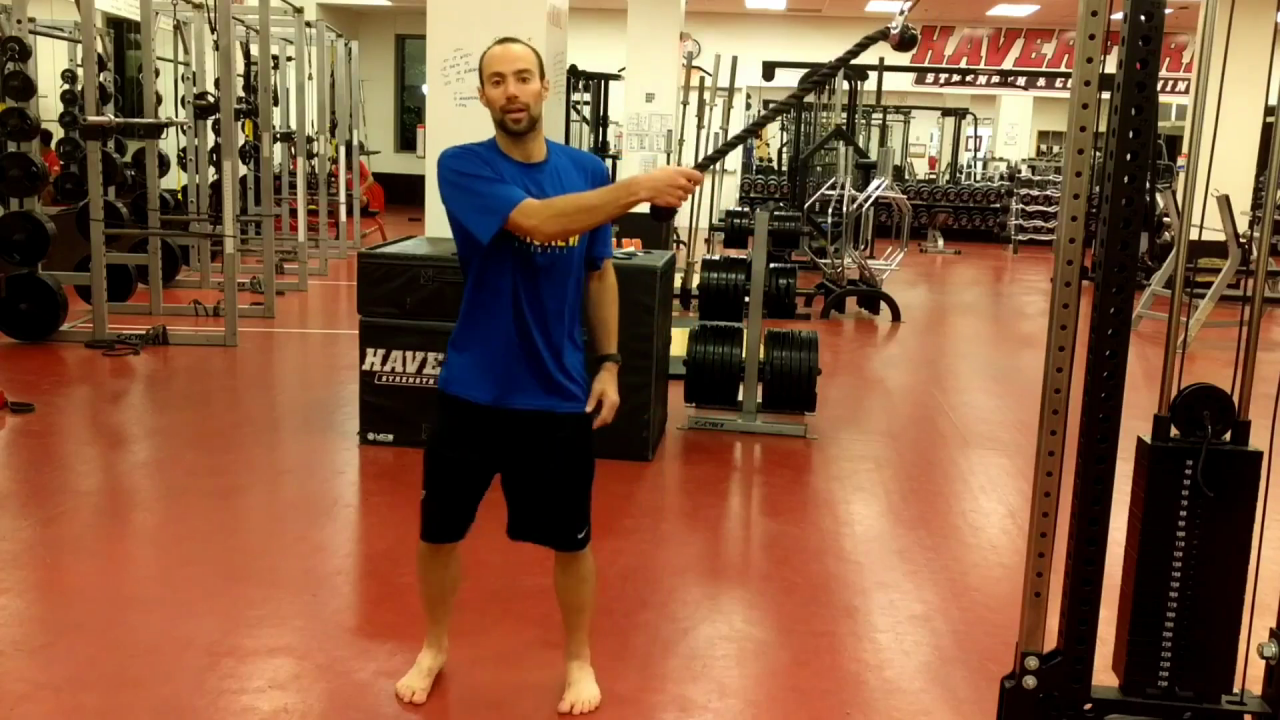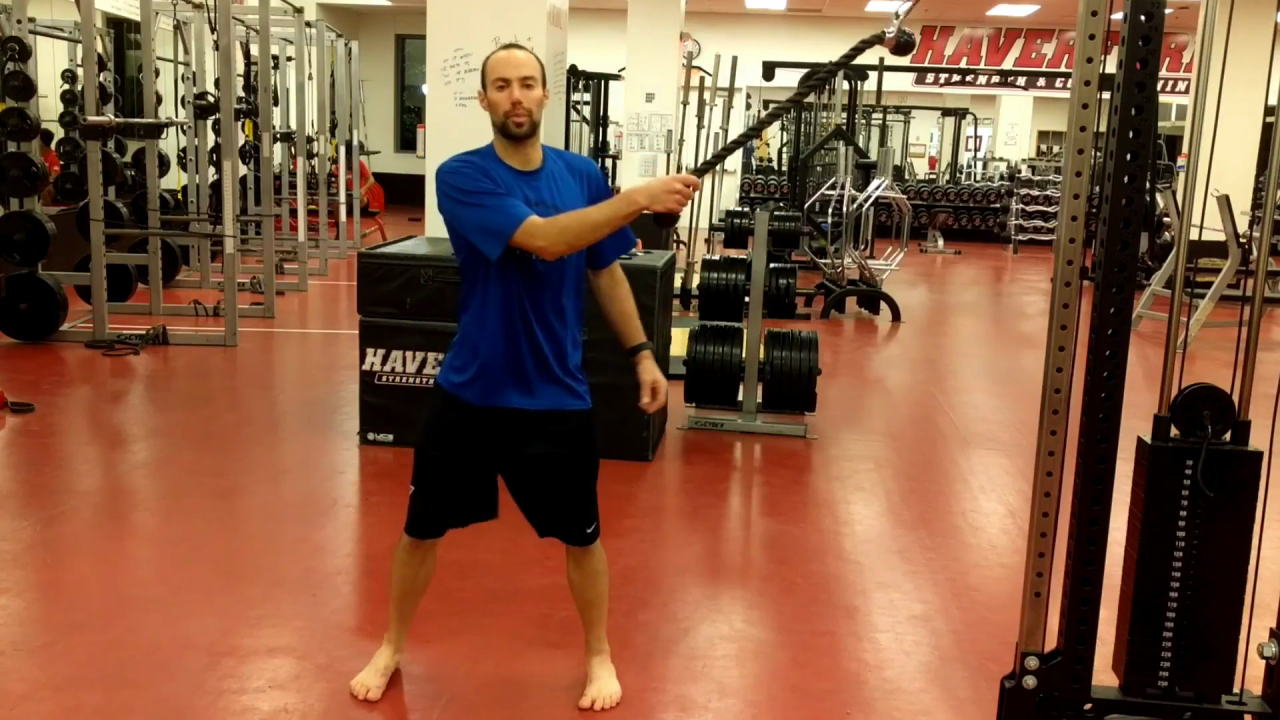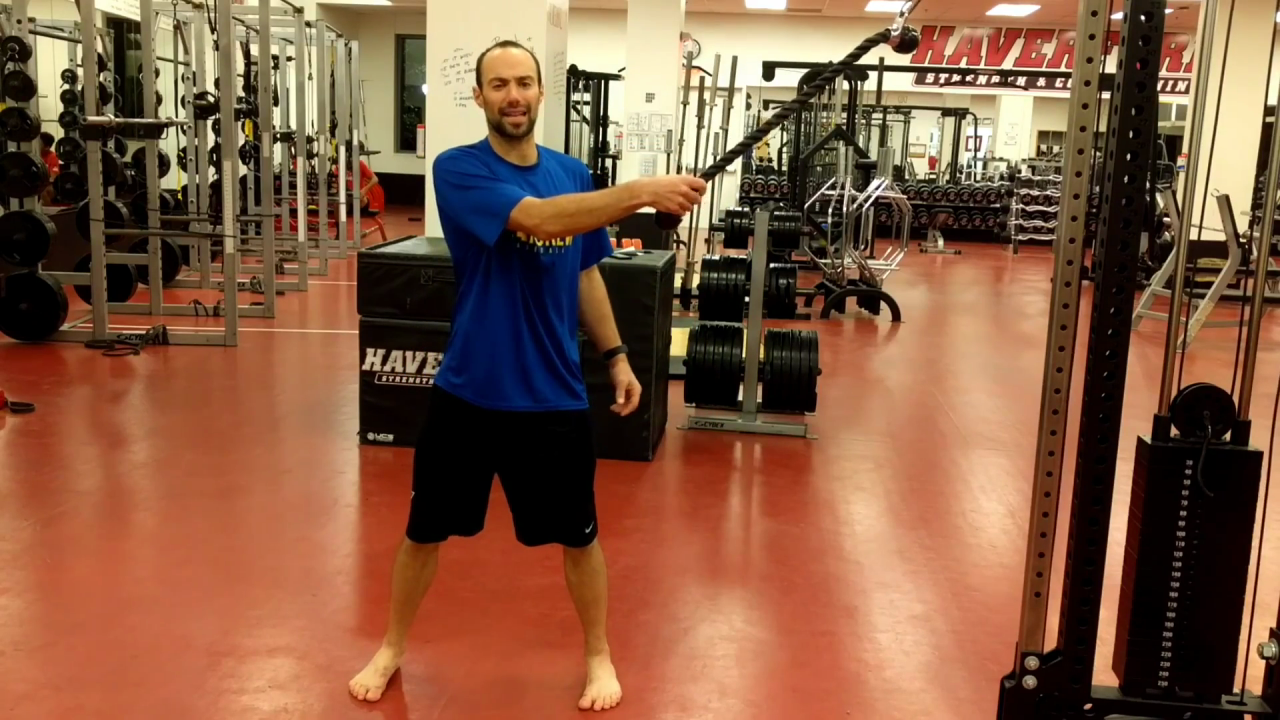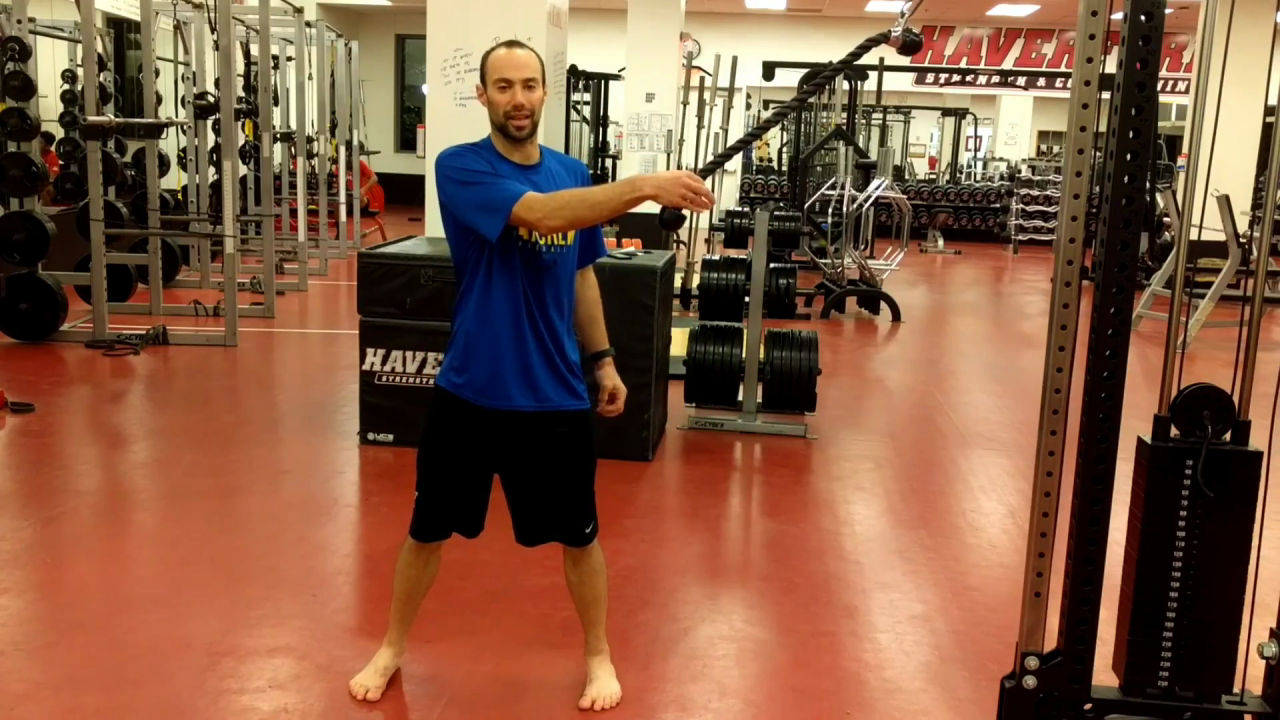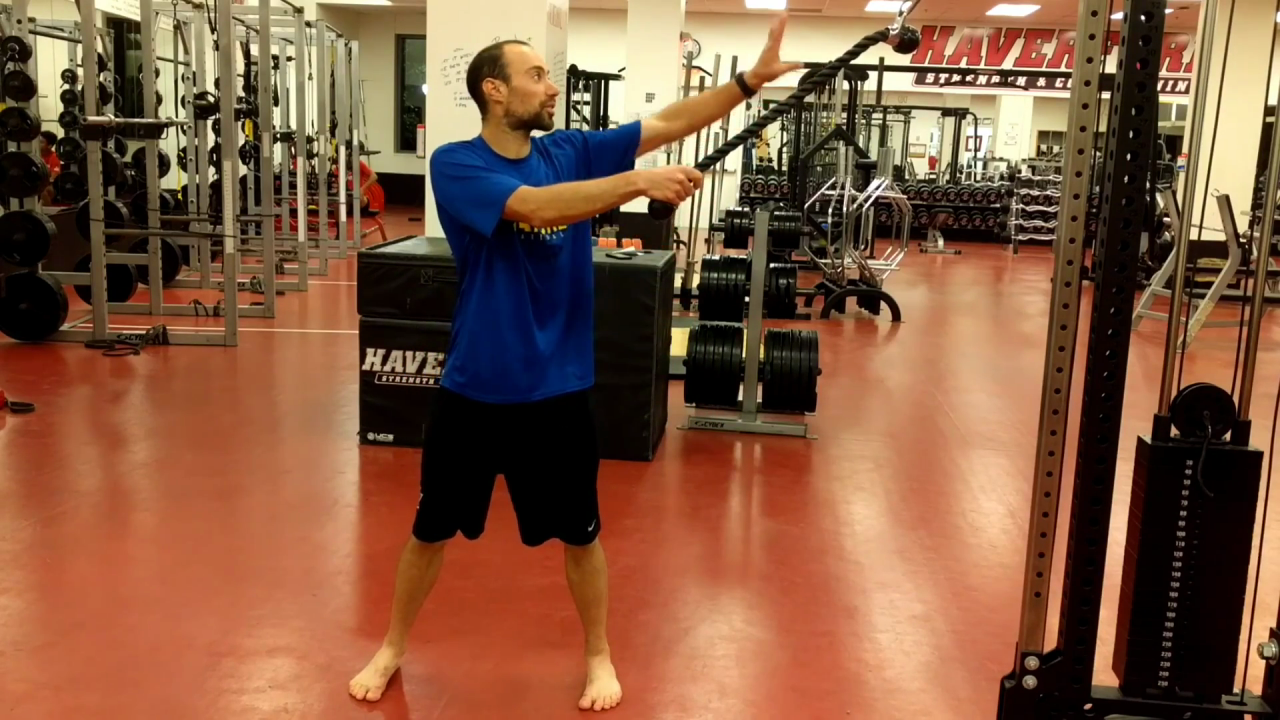
dt=1s
person 1, frame 1
left shoulder: (586, 169)
right shoulder: (463, 166)
left elbow: (598, 273)
right elbow: (536, 220)
left wrist: (609, 362)
right wrist: (641, 188)
left hip: (557, 395)
right hip: (472, 391)
left knee: (570, 539)
right knee: (438, 530)
left ankle: (579, 659)
right ankle: (434, 648)
person 1, frame 2
left shoulder: (582, 175)
right shoulder: (460, 177)
left elbow: (606, 272)
right elbow: (541, 238)
left wrist: (643, 353)
right wrist: (640, 197)
left hip: (556, 395)
right hip: (469, 391)
left knee: (581, 534)
right knee: (423, 528)
left ankle: (599, 656)
right ankle: (391, 648)
person 1, frame 3
left shoulder: (573, 174)
right shoulder: (458, 169)
right elbow: (535, 217)
left wrist: (616, 355)
right wrist: (643, 192)
left hip: (555, 397)
right hip: (467, 393)
left knee: (579, 536)
right knee: (425, 531)
left ankle: (598, 655)
right ankle: (391, 649)
person 1, frame 4
left shoulder: (573, 173)
right shoulder: (459, 167)
right elbow: (538, 213)
left wrist: (603, 359)
right wrist: (645, 186)
left hip: (555, 396)
right hip: (470, 393)
left knee: (578, 536)
right knee: (428, 530)
left ankle: (598, 655)
right ankle: (391, 649)
person 1, frame 5
left shoulder: (573, 153)
right shoulder: (455, 164)
left elbow: (669, 122)
right elbow: (533, 207)
left wrist: (753, 78)
right wrist: (640, 182)
left hip: (558, 392)
right hip: (474, 391)
left knee: (580, 534)
right knee: (432, 529)
left ankle: (598, 655)
right ankle: (391, 649)
